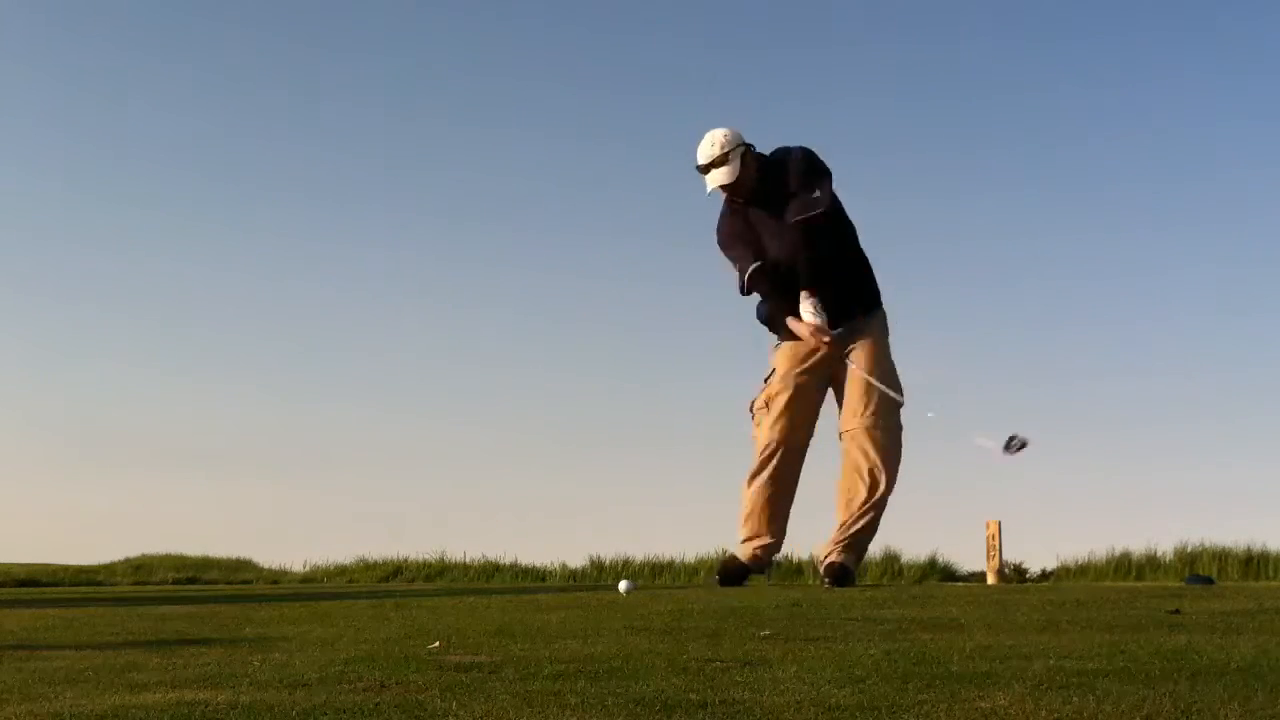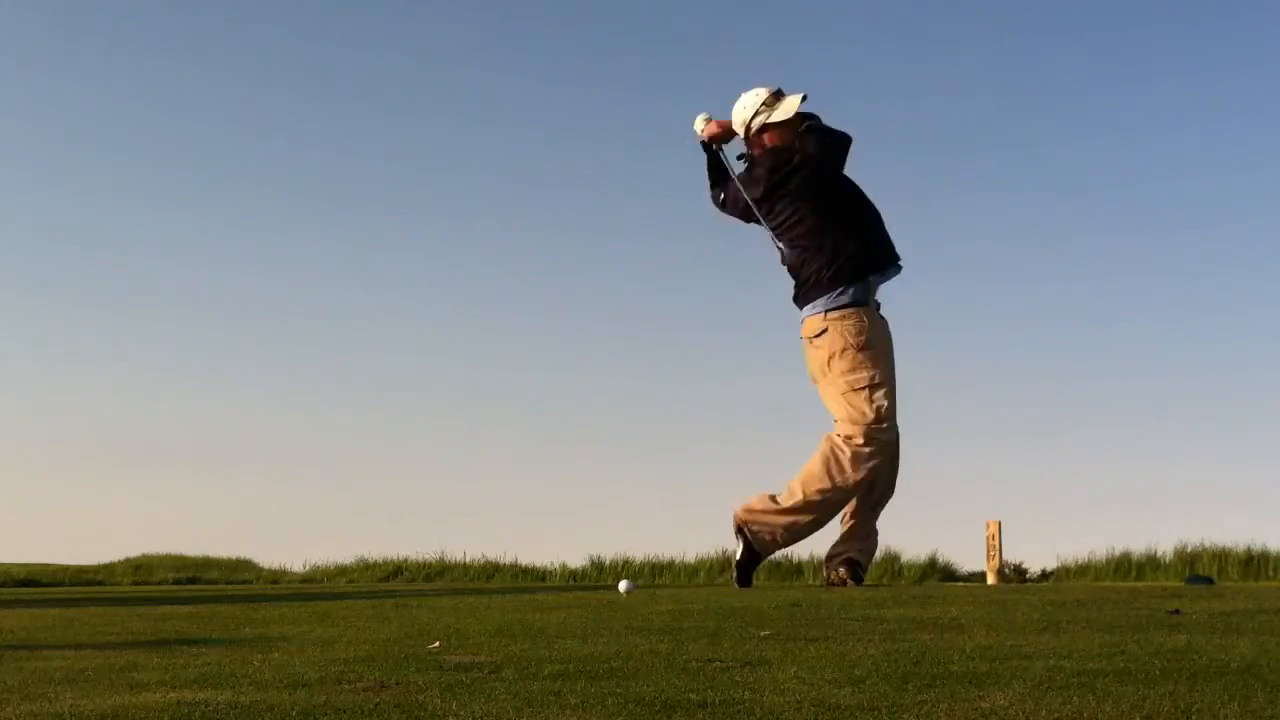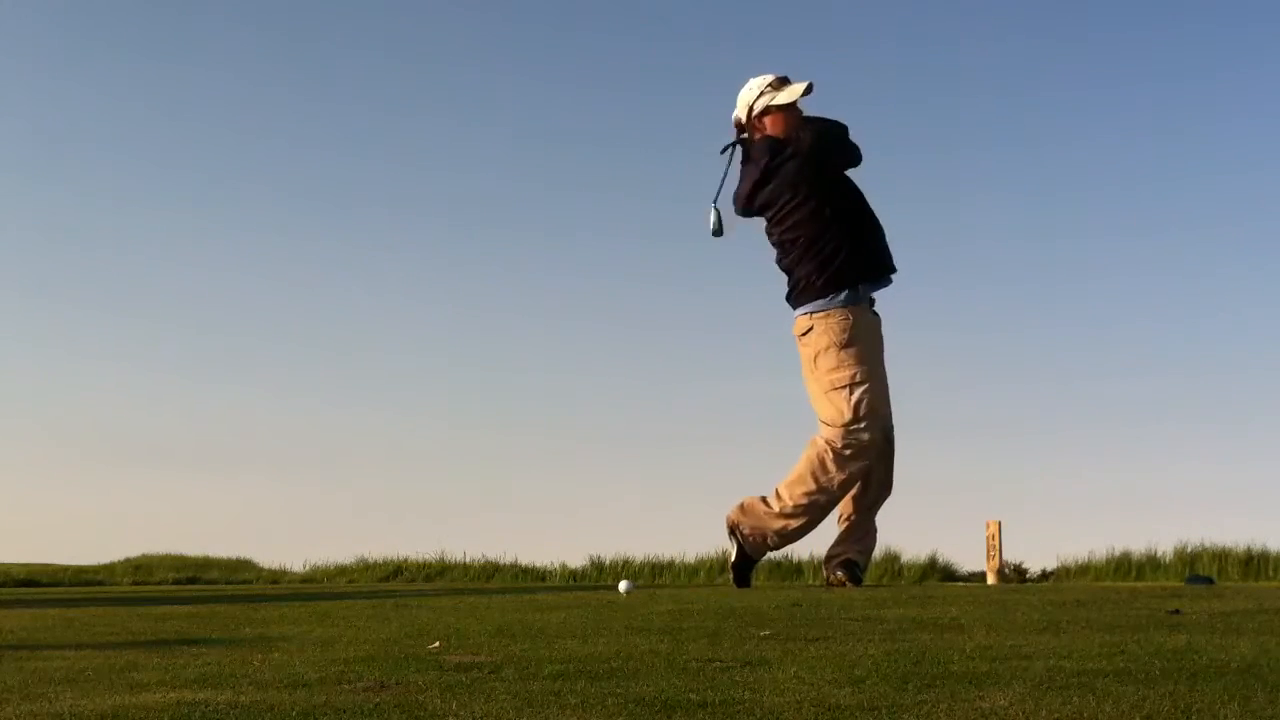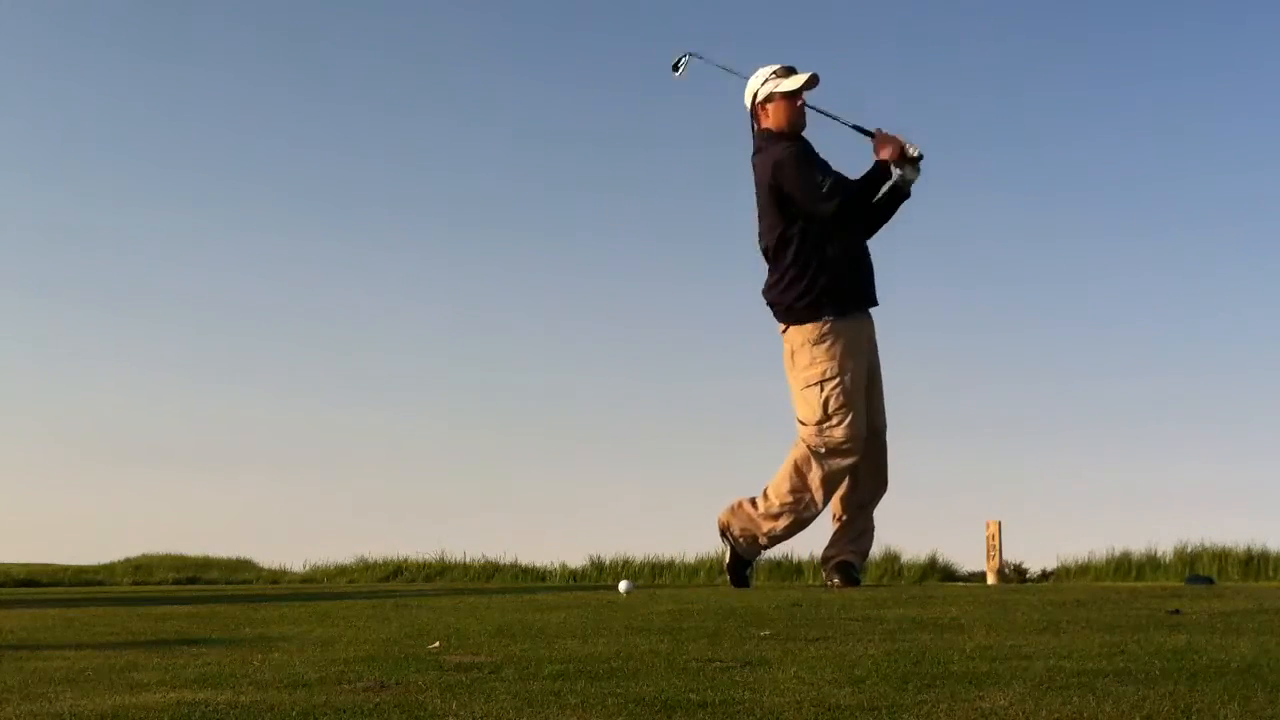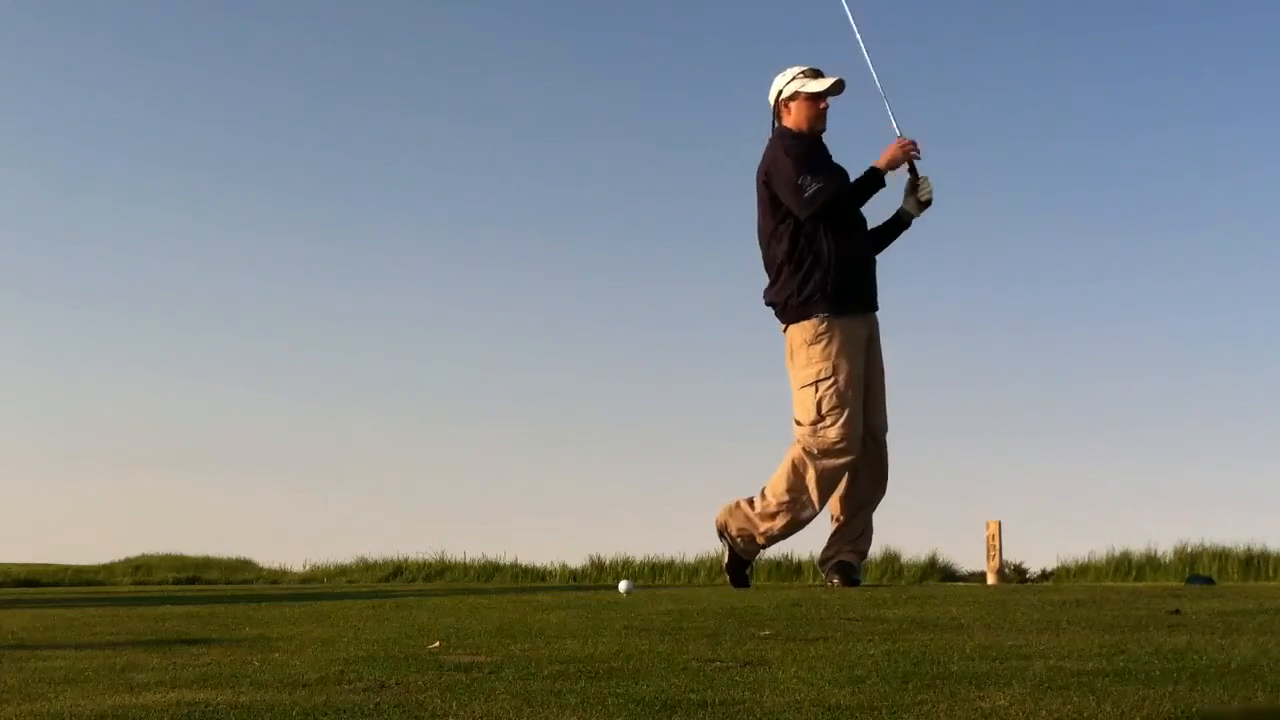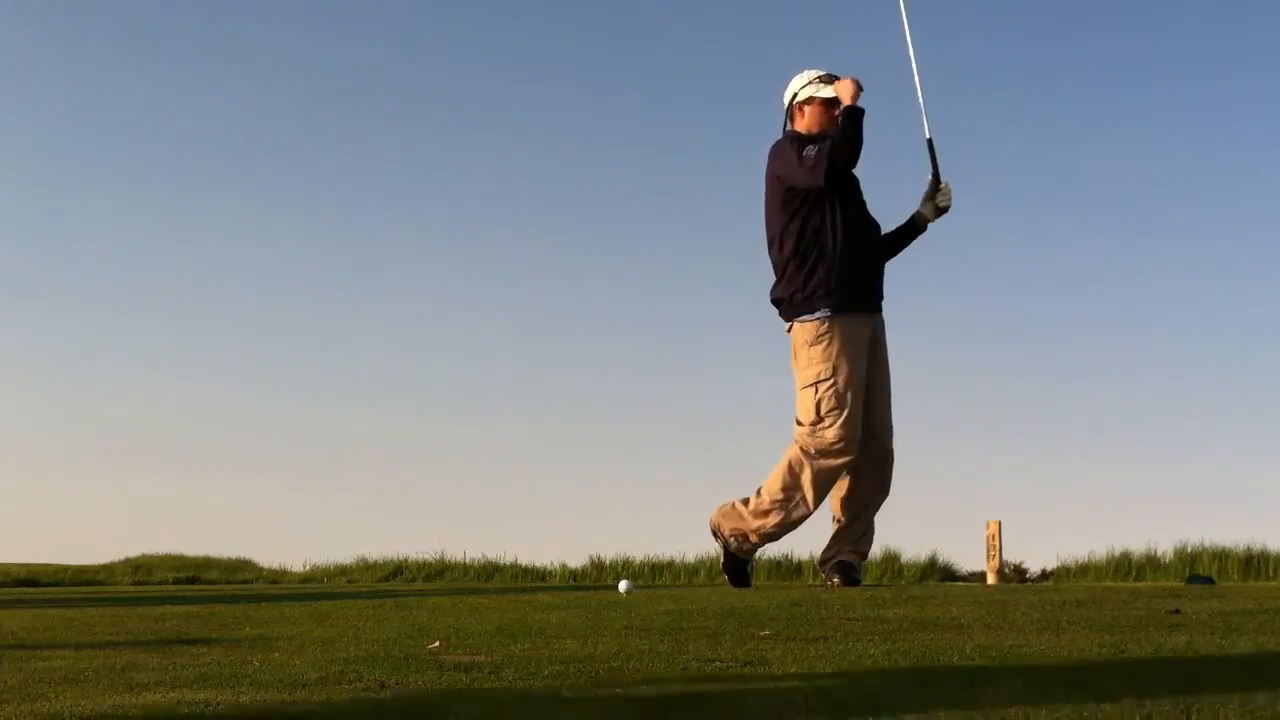
dt=0.4s
person 1, frame 1
left shoulder: (797, 166)
right shoulder: (732, 220)
left elbow: (815, 224)
right elbow: (759, 278)
left wrist: (802, 273)
right wrist: (796, 311)
left hip: (860, 321)
right hip: (801, 334)
left knee: (874, 436)
right knee: (777, 440)
left ankle: (841, 555)
right ankle: (751, 551)
person 1, frame 2
left shoulder: (752, 182)
right shoulder: (806, 159)
left elbow: (723, 196)
right elbow: (834, 138)
left wrist: (711, 143)
right wrist: (738, 131)
left hip: (843, 315)
right hip: (843, 316)
left knee: (881, 440)
right knee: (865, 433)
left ankle: (851, 557)
right ankle: (763, 526)
person 1, frame 3
left shoulder: (758, 173)
right shoulder: (807, 149)
left elbow: (740, 203)
right elbow: (844, 143)
left wrist: (746, 142)
right wrist: (800, 123)
left hip: (846, 312)
right hip: (833, 313)
left knee: (876, 438)
right knee: (851, 435)
left ankle: (849, 557)
right ankle: (755, 527)
person 1, frame 4
left shoulder: (798, 159)
right shoulder: (783, 157)
left elbow: (852, 228)
right elbow: (843, 205)
left wrist: (900, 184)
right wrist: (885, 163)
left hip: (850, 314)
right hip: (818, 319)
left knee: (868, 441)
right knee: (834, 438)
left ankle: (846, 557)
right ankle: (746, 531)
person 1, frame 5
left shoulder: (822, 167)
right shoulder: (784, 155)
right elbow: (821, 210)
left wrist: (906, 213)
right wrist: (882, 166)
left hip: (857, 314)
right hip: (818, 318)
left knee: (869, 443)
right knee: (831, 438)
left ankle: (844, 558)
right ankle: (744, 530)
person 1, frame 6
left shoulder: (834, 178)
right shoulder: (789, 154)
left elbow: (872, 250)
right elbow: (840, 159)
left wrist: (924, 216)
right wrist: (854, 105)
left hip: (864, 317)
right hip: (823, 319)
left knee: (874, 446)
right knee: (829, 440)
left ankle: (846, 558)
right ankle: (740, 530)
